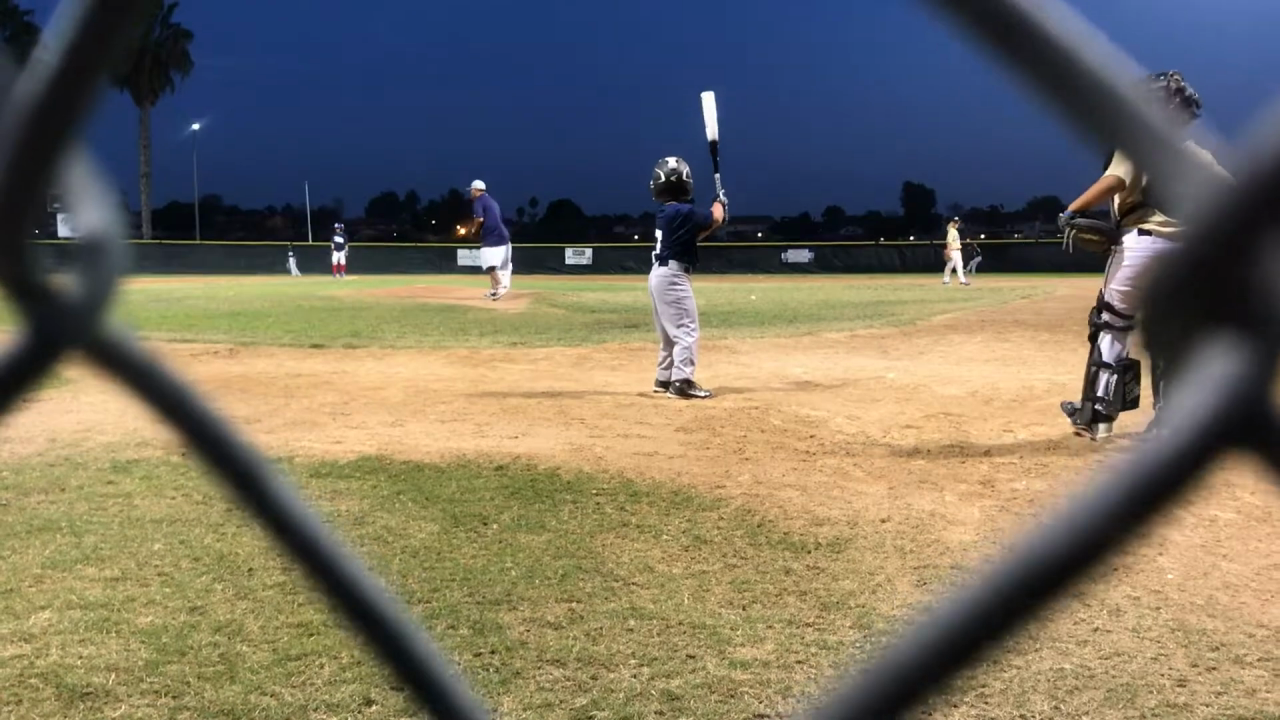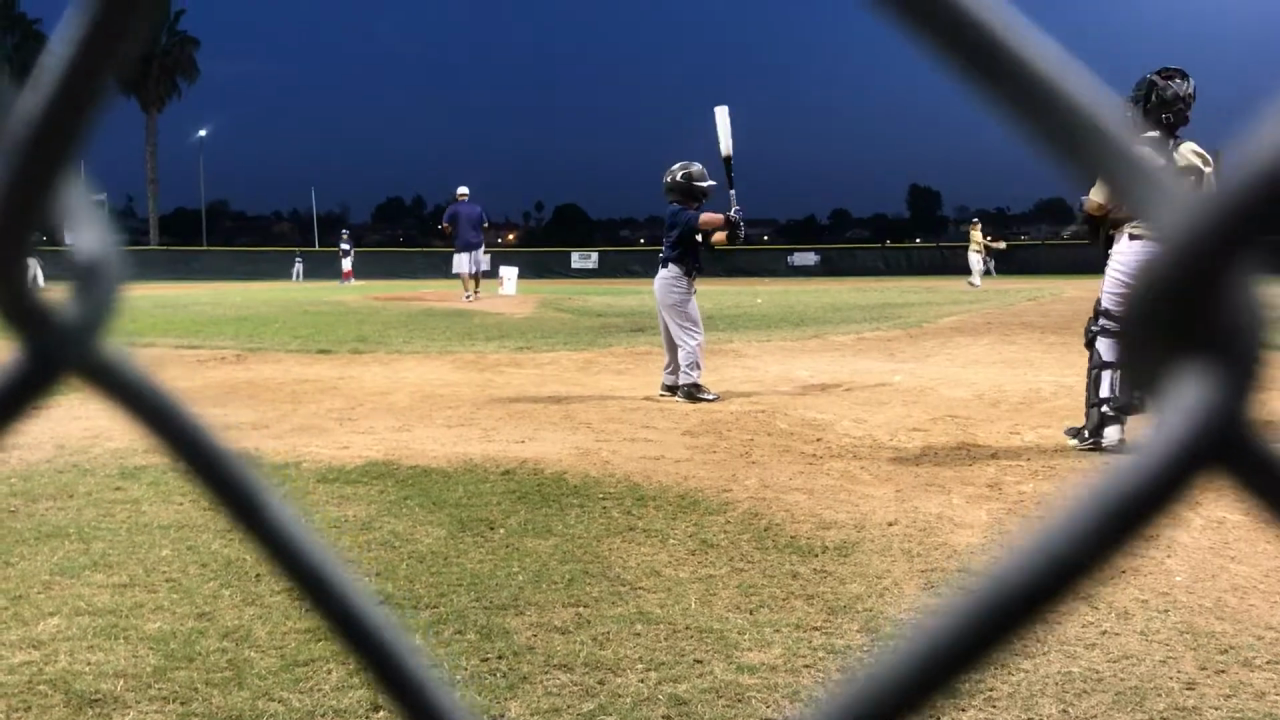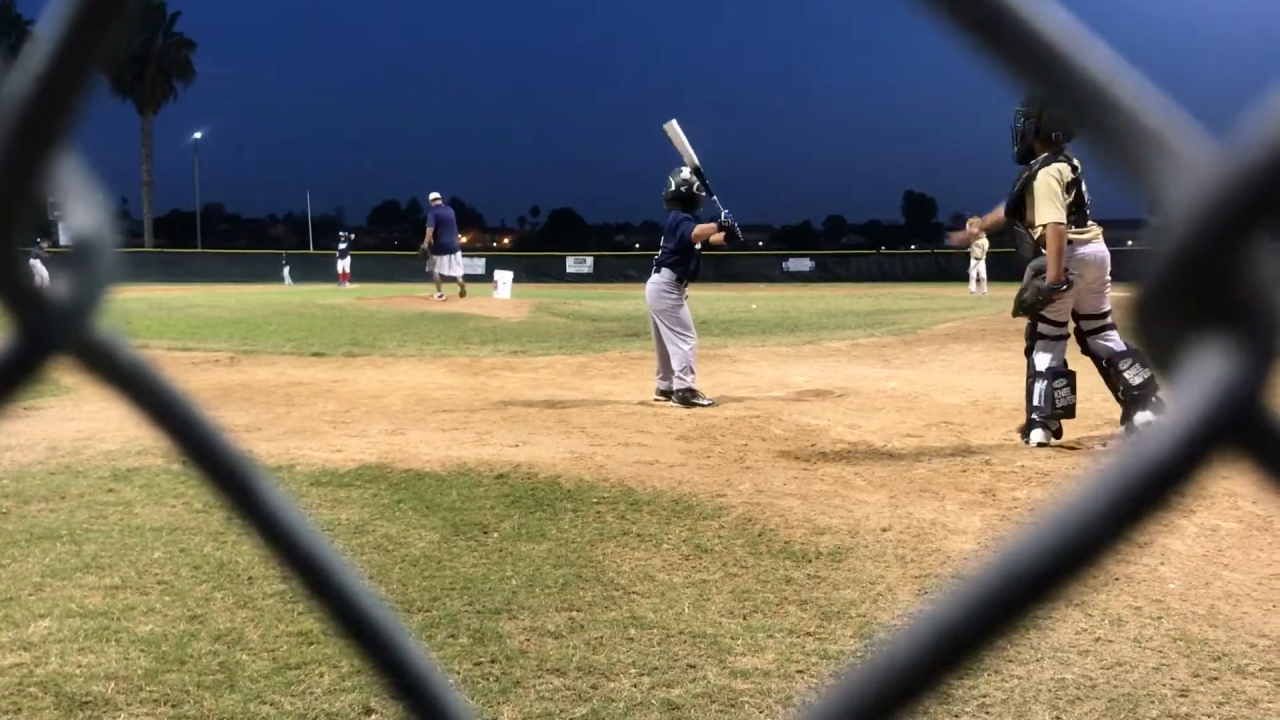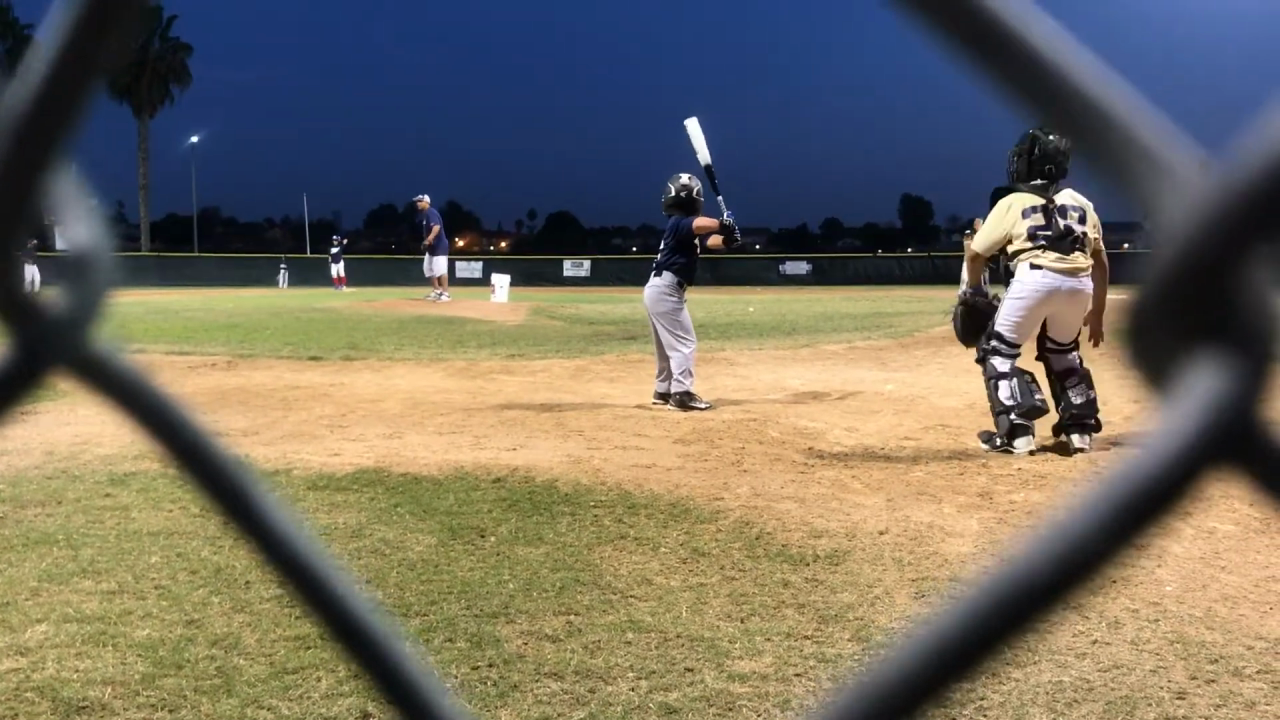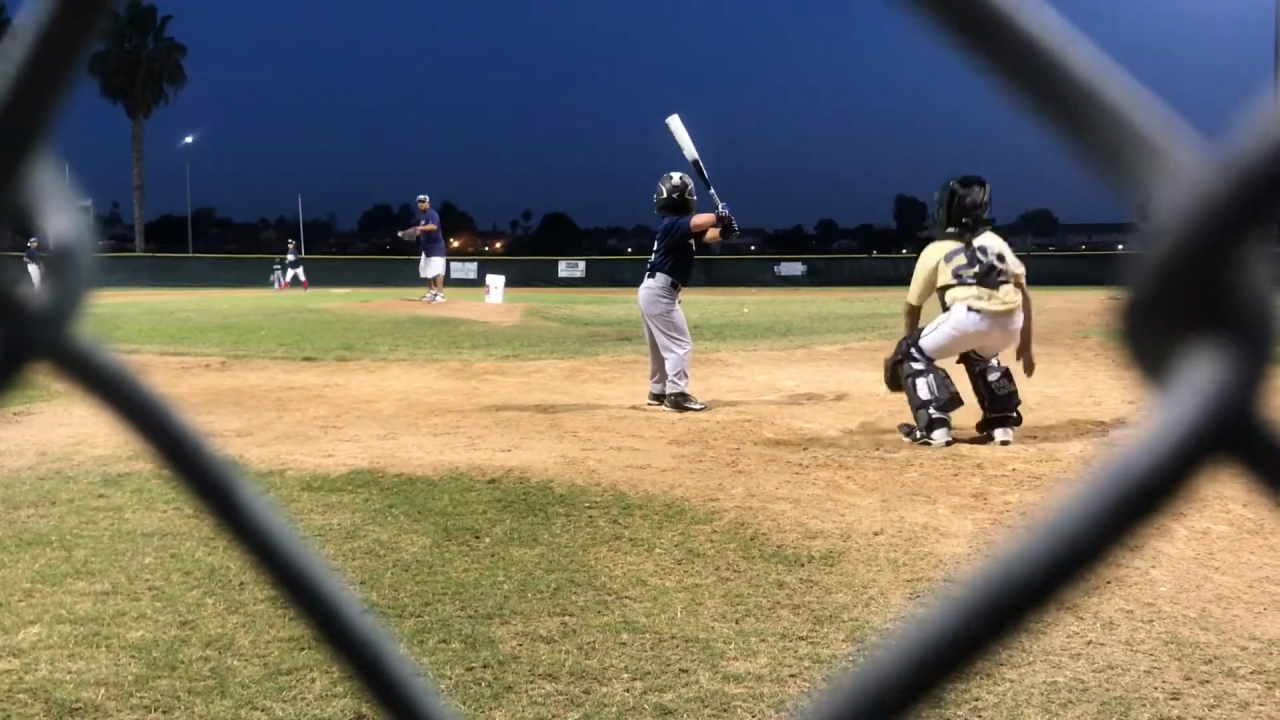
dt=1s
person 1, frame 1
right shoulder: (1198, 153)
left elbow: (1113, 182)
left wrist: (1071, 211)
left hip: (1140, 243)
right hip: (1183, 246)
left knee: (1109, 326)
left ankle: (1094, 414)
person 1, frame 2
right shoulder: (1197, 156)
left elbow: (1096, 207)
left wrist: (1088, 204)
left hip: (1133, 248)
left knee: (1106, 333)
left ankle: (1105, 423)
person 1, frame 3
left shoulder: (1045, 173)
right shoulder: (1065, 160)
left elbow: (1055, 227)
right elbow: (1015, 210)
left wrist: (1055, 277)
right wrist: (975, 230)
left hip: (1069, 257)
right hip: (1095, 250)
left knee: (1046, 341)
right knee: (1102, 334)
left ankle: (1042, 425)
right ankle: (1143, 405)
person 1, frame 4
left shoulder: (1011, 203)
right shoulder: (1081, 203)
left elbow: (976, 254)
right elbow: (1100, 262)
left wrist: (975, 289)
right wrist: (1097, 312)
left hip: (1035, 279)
right hip: (1078, 283)
left knee: (998, 353)
right knee: (1062, 352)
left ankle: (1016, 431)
right ankle: (1079, 428)
person 1, frame 5
left shoulder: (934, 250)
right shoulder: (996, 242)
left elbow: (913, 306)
right elbow: (1023, 294)
left wrist: (910, 340)
right wrist: (1026, 346)
left hip: (970, 316)
right hip: (1010, 319)
left knee: (915, 358)
right knee: (982, 355)
left ankle: (935, 426)
right ankle: (1002, 422)
person 2, frame 1
left shoulder: (666, 212)
right shoulder: (682, 211)
left elbow: (693, 234)
right elbow: (714, 221)
left wrist: (714, 212)
right wrist: (719, 203)
left hip: (660, 274)
right hip: (672, 276)
left knee: (670, 331)
right knee: (687, 330)
left ankle: (664, 378)
right ankle: (682, 382)
person 2, frame 2
left shoulder: (686, 214)
right shoulder: (677, 213)
left elbow: (710, 237)
right elbow: (704, 221)
left wrist: (730, 235)
right wrist: (727, 218)
left hip: (673, 281)
right hip: (675, 281)
left knee: (675, 335)
right knee: (691, 334)
left ankle: (671, 382)
right ankle: (689, 386)
person 2, frame 3
left shoulder: (681, 219)
right shoulder: (681, 219)
left elbow: (708, 237)
right elbow: (696, 234)
left wrist: (727, 235)
right wrist: (720, 224)
left hip: (661, 286)
right hip: (667, 287)
left knee: (668, 340)
right knee: (684, 339)
left ankle: (665, 387)
right ankle: (683, 391)
person 2, frame 4
left shoulder: (681, 225)
right shoulder: (680, 223)
left elbow: (707, 241)
right elbow: (701, 224)
left wrist: (726, 240)
right wrist: (721, 223)
left hip: (660, 290)
right hip: (665, 290)
left knee: (668, 343)
right knee: (684, 342)
left ankle: (664, 390)
right ankle: (681, 394)
person 2, frame 5
left shoulder: (676, 225)
right shoulder: (673, 223)
left elbow: (704, 235)
right elbow: (698, 223)
left wrist: (723, 231)
right wrist: (718, 216)
left hip: (654, 291)
right hip: (659, 292)
left knee: (662, 344)
right knee: (679, 343)
left ankle: (658, 391)
right ankle: (676, 395)
